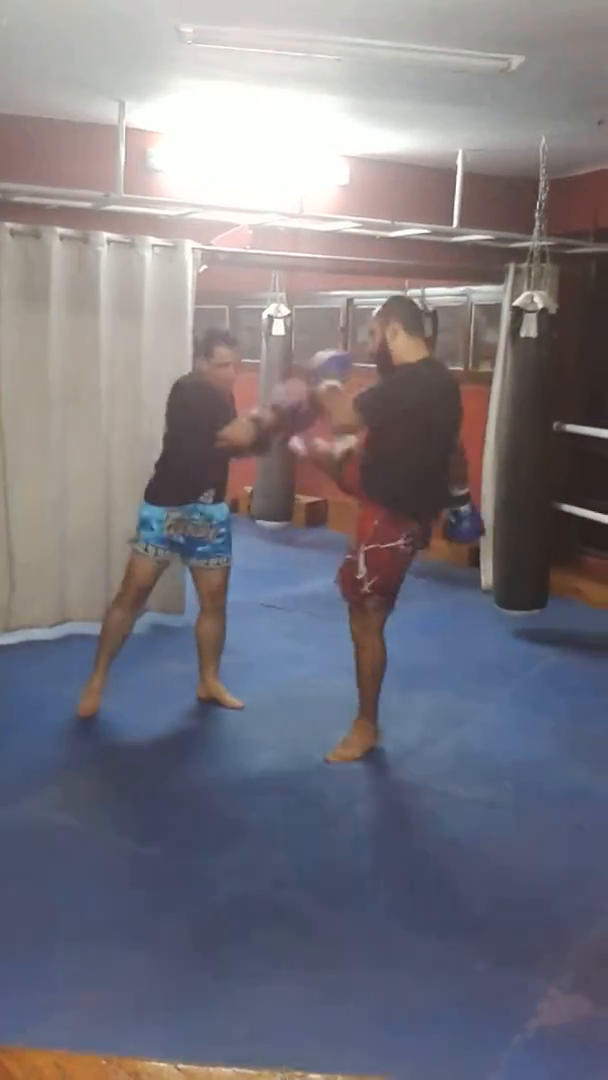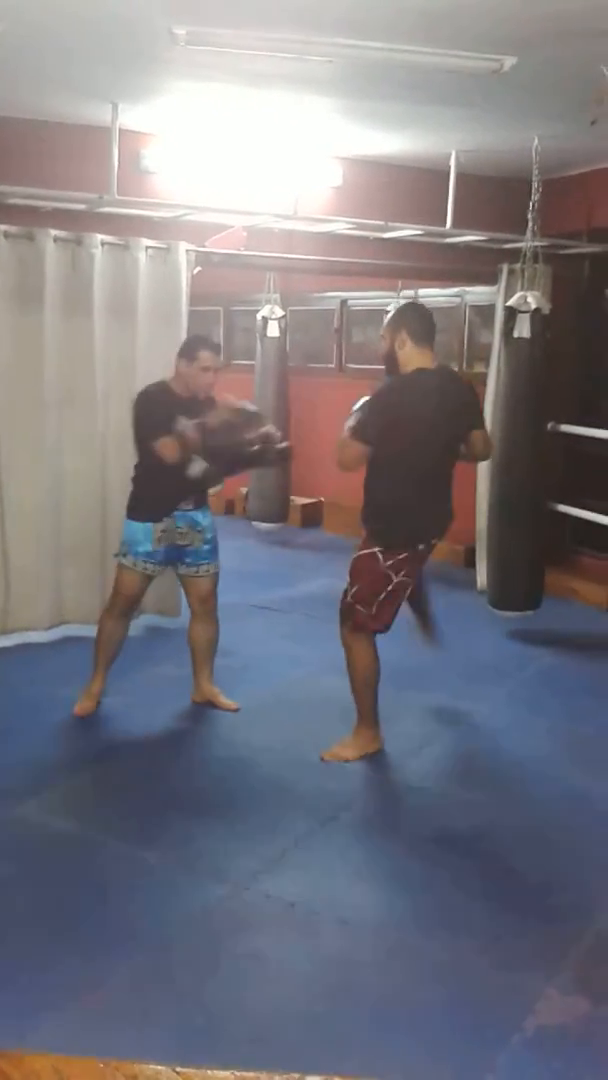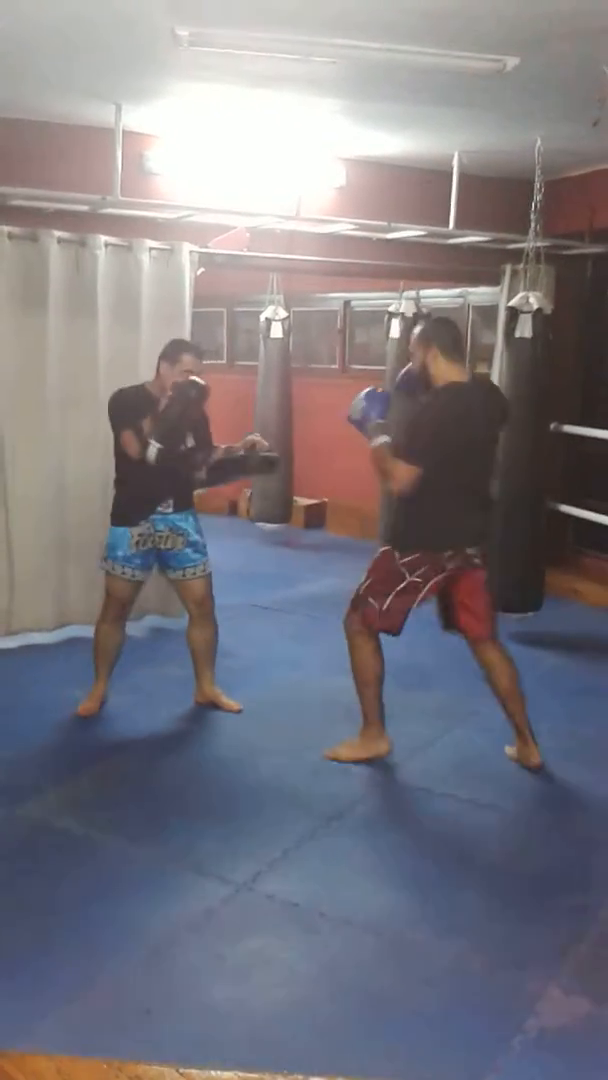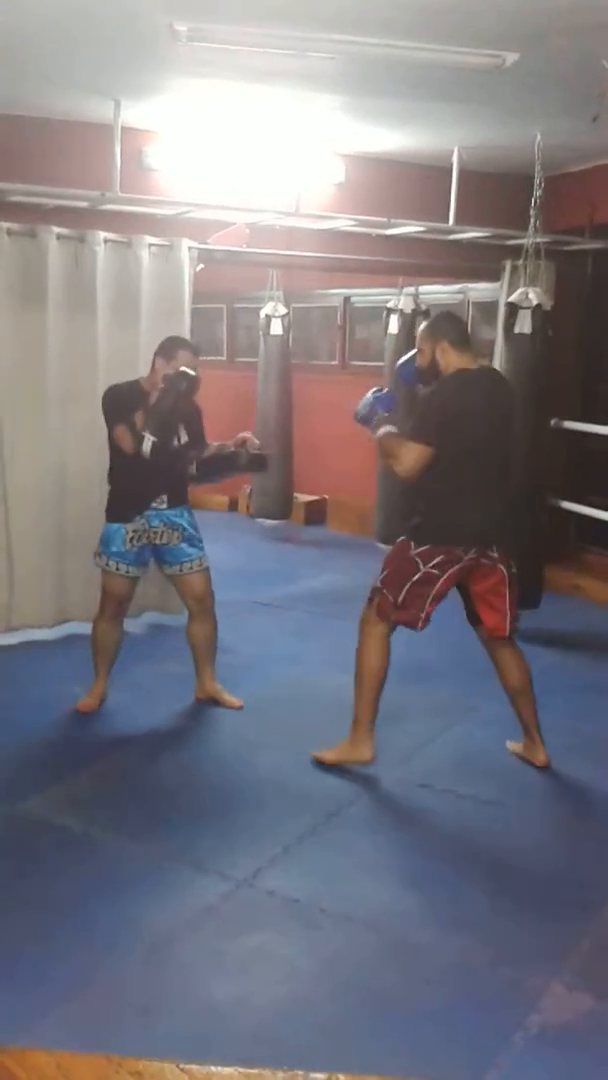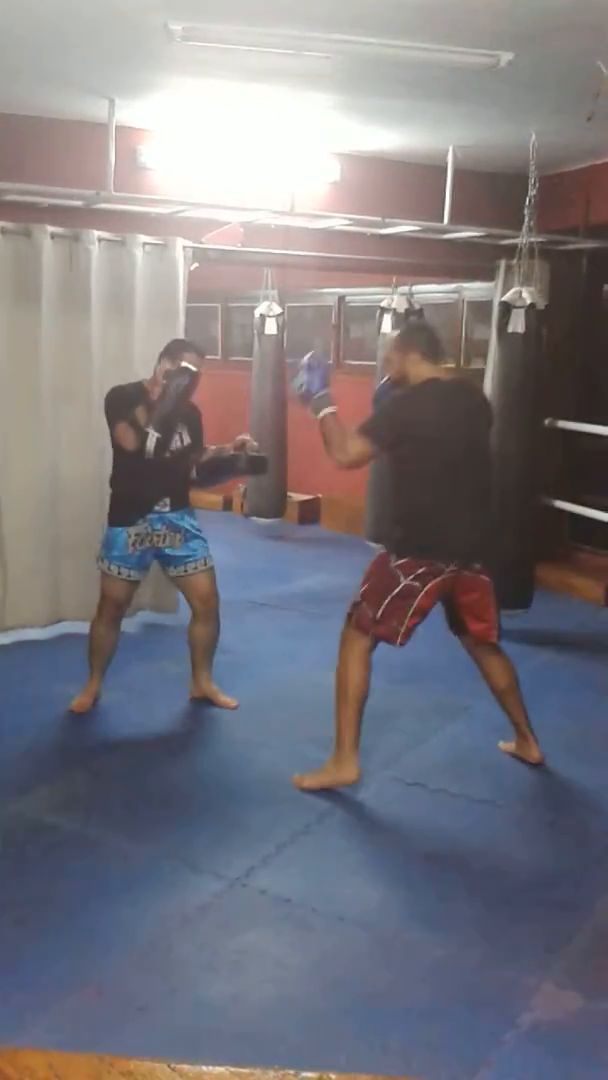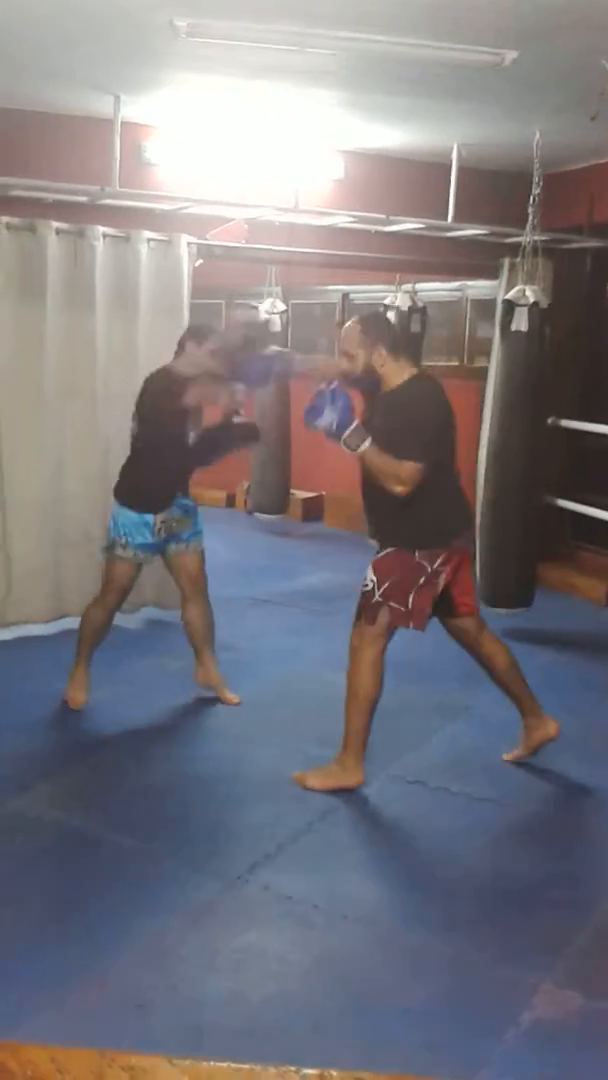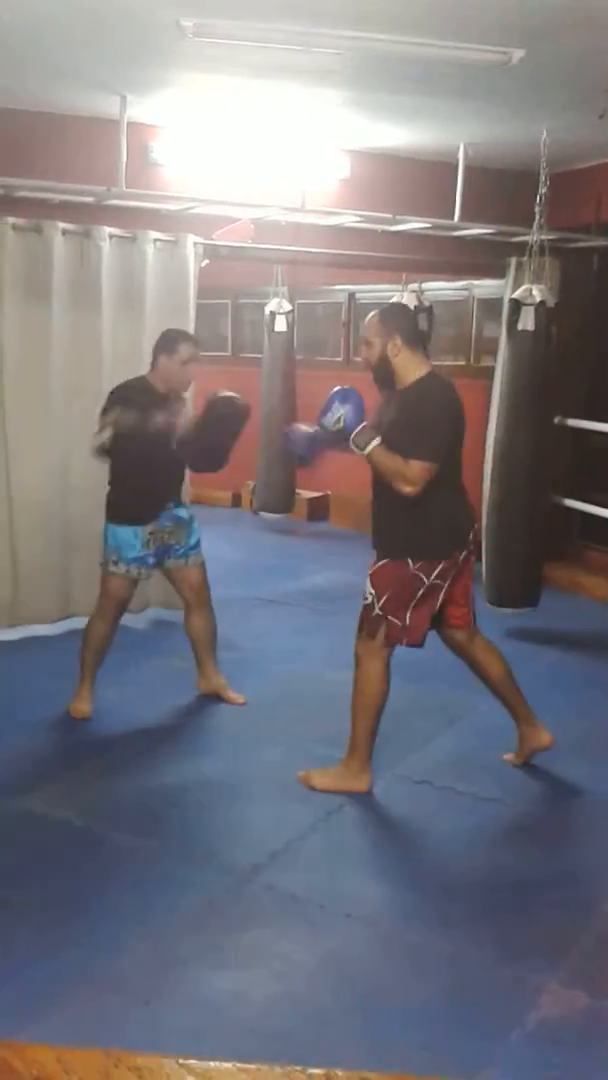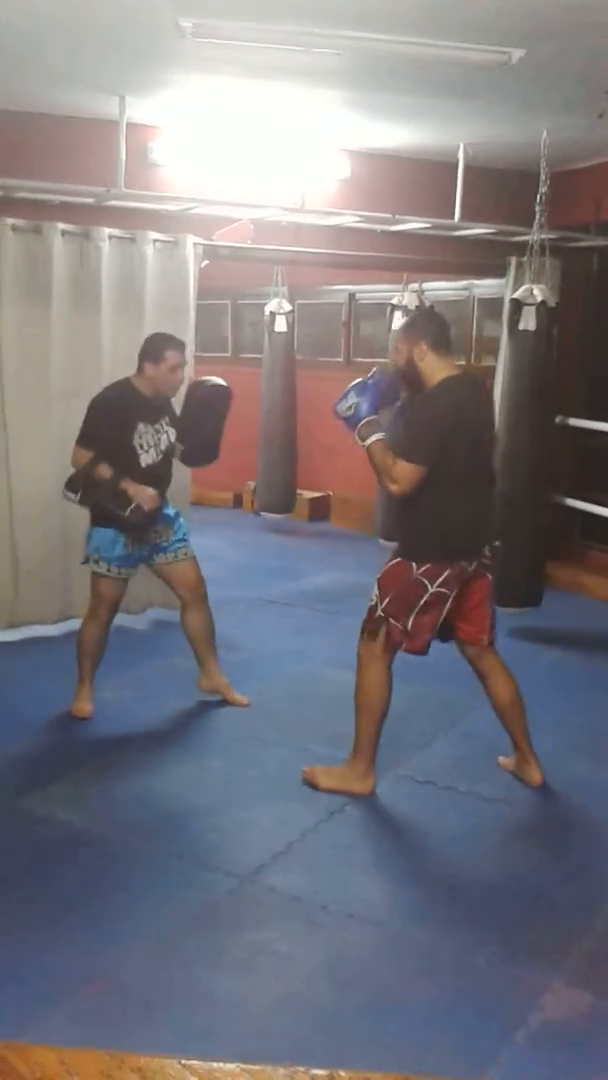
dt=0.2s
person 1, frame 1
left shoulder: (402, 386)
right shoulder: (442, 381)
left elbow: (337, 418)
right elbow: (448, 447)
left wrist: (330, 387)
right wrist: (456, 495)
left hip: (396, 513)
right hip: (413, 494)
left knee: (366, 620)
right knee: (339, 457)
left ankle: (365, 728)
person 1, frame 2
left shoulder: (392, 396)
right shoulder: (460, 389)
left elbow: (348, 458)
right elbow: (480, 450)
left wrist: (357, 421)
left hip: (395, 530)
right hip: (431, 520)
left knee: (355, 627)
right knee: (408, 583)
left ankle: (367, 733)
right ankle: (423, 624)
person 1, frame 3
left shoulder: (432, 412)
right shoulder: (489, 397)
left elbow: (398, 482)
left wrist: (374, 430)
left hip: (422, 544)
right hip: (469, 540)
left knee: (360, 625)
right knee: (482, 640)
left ankle: (373, 735)
right ankle: (526, 744)
person 1, frame 4
left shoulder: (444, 395)
right shoulder: (498, 386)
left elbow: (405, 464)
left wrist: (381, 423)
left hip: (439, 536)
right hip: (491, 536)
left knee: (375, 620)
right knee: (500, 638)
left ankle: (360, 740)
right ankle: (534, 742)
person 1, frame 5
left shoulder: (406, 403)
right shoulder: (473, 399)
left elbow: (347, 454)
left wrist: (320, 401)
left hip: (419, 548)
right hip: (471, 544)
left knee: (356, 639)
right knee: (484, 643)
left ankle: (343, 762)
right ankle: (526, 740)
person 1, frame 6
left shoulder: (418, 402)
right shoulder: (387, 389)
left elbow: (401, 481)
left wrist: (351, 434)
left hip: (422, 540)
right hip: (441, 532)
left knee: (367, 639)
right knee: (470, 627)
left ankle: (348, 765)
right ankle: (537, 720)
person 1, frame 7
left shoulder: (425, 401)
right shoulder: (418, 391)
left elbow: (410, 480)
right elbow: (405, 452)
left wrist: (362, 435)
right wrist: (353, 434)
left hip: (419, 547)
right hip: (446, 537)
left knee: (371, 648)
right knee: (464, 636)
left ankle: (355, 769)
right ankle: (530, 730)
person 1, frame 8
left shoulder: (433, 407)
right shoulder: (473, 390)
left elbow: (398, 481)
left wrist: (366, 425)
right wrist: (398, 406)
left hip: (432, 553)
right hip: (475, 546)
left knee: (374, 649)
right knee: (481, 652)
left ankle: (359, 770)
right ankle: (527, 761)
person 2, frame 1
left shoulder: (221, 394)
right shoulder: (188, 392)
left elbow: (232, 444)
right elbow: (238, 437)
left wrist: (261, 425)
right wrist: (268, 416)
left hip: (211, 508)
right hip: (168, 507)
left knee: (214, 598)
right knee: (133, 593)
left ankle: (209, 682)
right ankle: (96, 681)
person 2, frame 2
left shoulder: (206, 404)
right shoulder: (150, 399)
right elbow: (171, 453)
right wrist: (208, 427)
left hip: (195, 517)
right hip: (150, 519)
left knee: (204, 602)
right knee: (123, 603)
left ankle: (204, 686)
right ankle: (96, 686)
person 2, frame 3
left shoulder: (193, 409)
right shoulder: (126, 400)
left elbow: (206, 457)
right elbow: (135, 449)
left wrist: (239, 448)
right wrist: (164, 408)
left hip: (180, 520)
right hip: (133, 522)
left knee: (202, 606)
right knee: (115, 609)
left ankle: (206, 687)
right ankle: (99, 689)
person 2, frame 4
left shoulder: (187, 406)
right shoulder: (119, 396)
left elbow: (199, 455)
right elbow: (129, 443)
left wrist: (231, 445)
right wrist: (156, 400)
left hip: (176, 516)
right hip: (127, 518)
left knee: (202, 600)
right knee: (112, 606)
left ankle: (206, 683)
right ankle: (99, 685)
person 2, frame 5
left shoulder: (189, 410)
right shoulder: (122, 398)
left elbow: (198, 462)
right elbow: (130, 441)
left wrist: (233, 452)
right wrist: (159, 395)
left hip: (180, 520)
right hip: (130, 522)
left knee: (207, 602)
right knee: (112, 608)
left ankle: (202, 682)
right ankle: (93, 685)
person 2, frame 6
left shoulder: (190, 389)
right shoulder: (162, 383)
right elbow: (197, 396)
left wrist: (229, 427)
left hip: (178, 502)
right hip: (139, 506)
left knee: (196, 587)
right knee: (114, 592)
left ankle: (208, 672)
right ankle: (79, 673)
person 2, frame 7
left shoulder: (175, 400)
right shoulder: (129, 395)
right elbow: (108, 433)
right wrist: (166, 421)
left hip: (173, 515)
right hip: (131, 520)
left knee: (199, 596)
right knee: (111, 607)
left ankle: (209, 676)
right ankle: (84, 689)
person 2, frame 8
left shoulder: (162, 402)
right shoulder: (111, 403)
left elbow: (174, 449)
right elbow: (82, 458)
right wrist: (129, 487)
left hip: (161, 515)
right hip: (116, 522)
left knee: (194, 592)
right knee: (103, 608)
left ankle: (211, 675)
right ankle: (84, 689)
